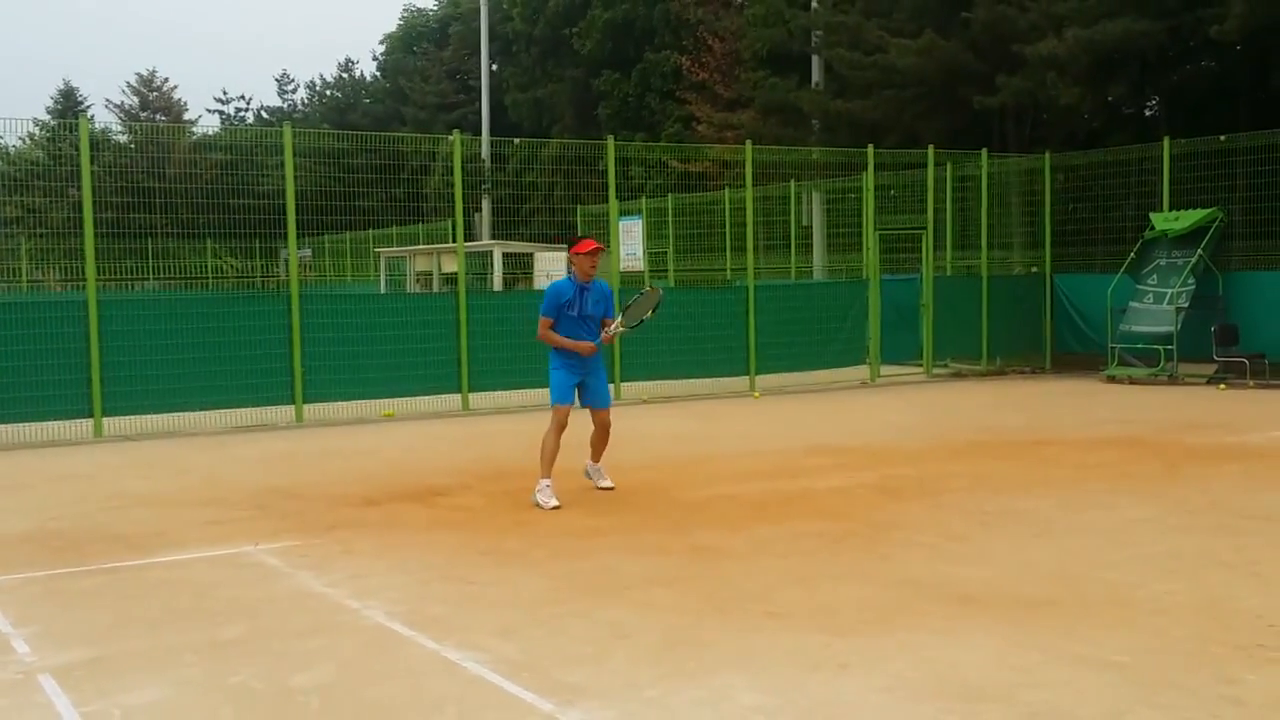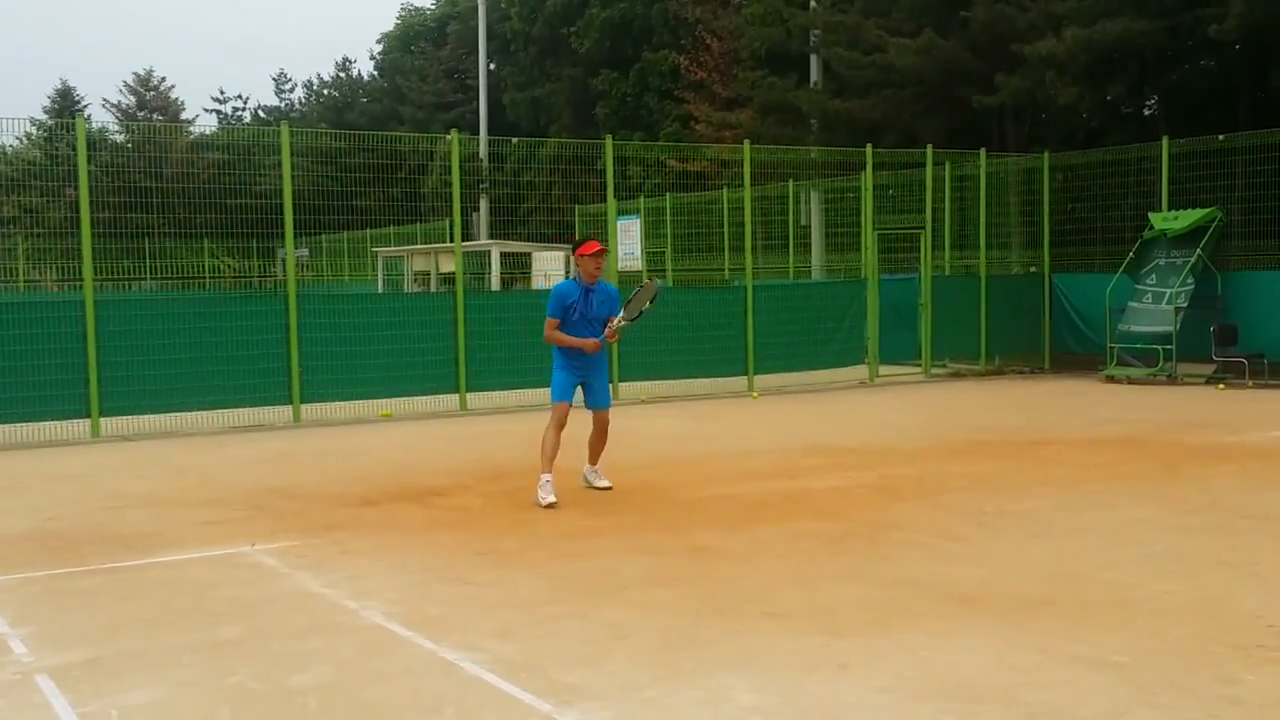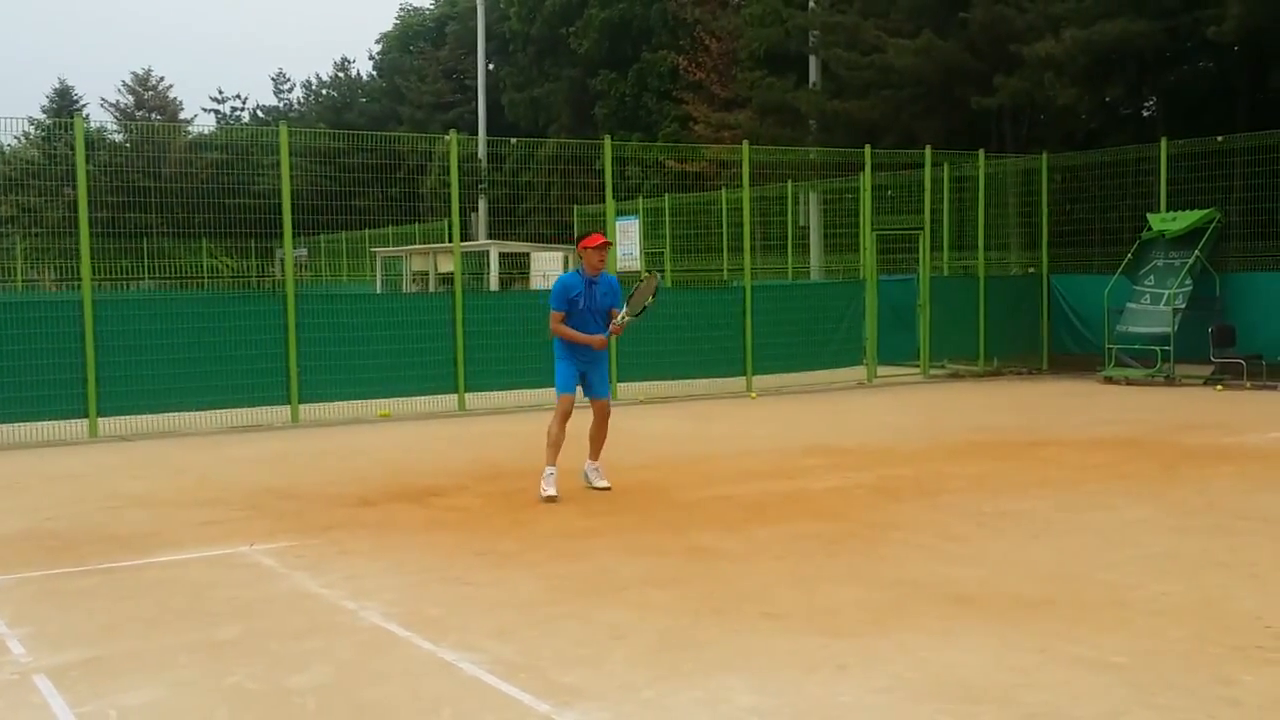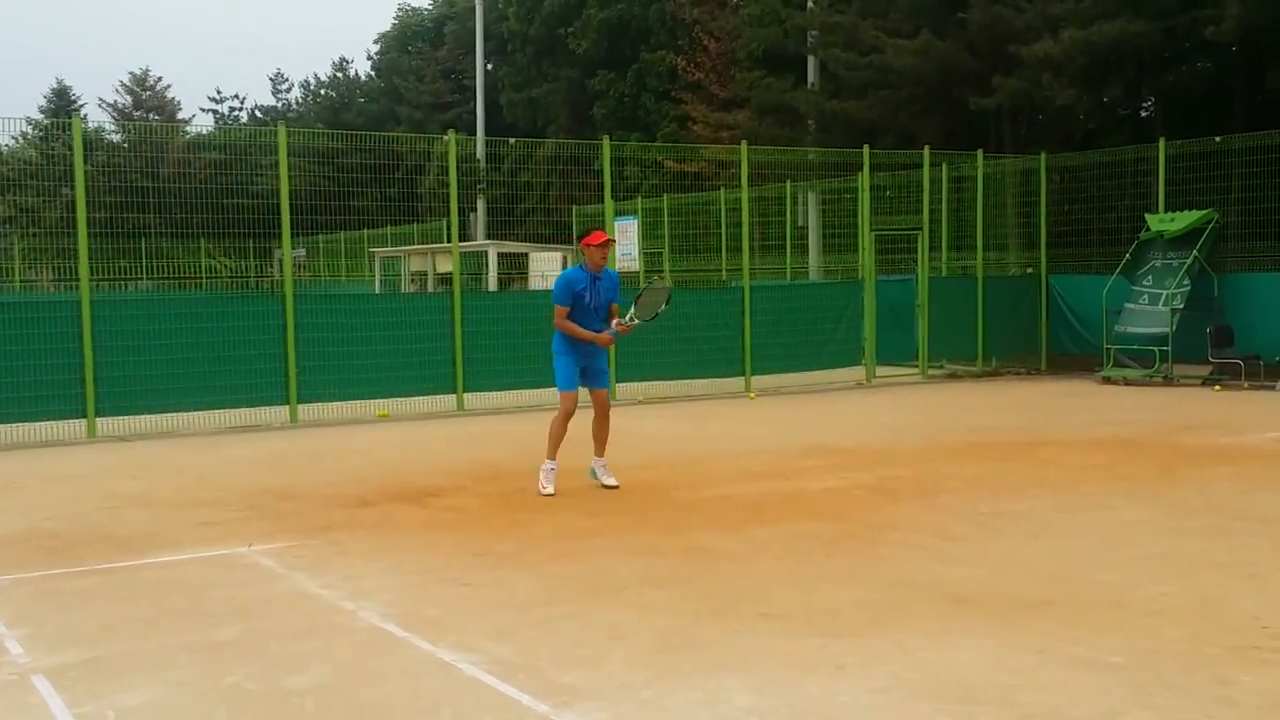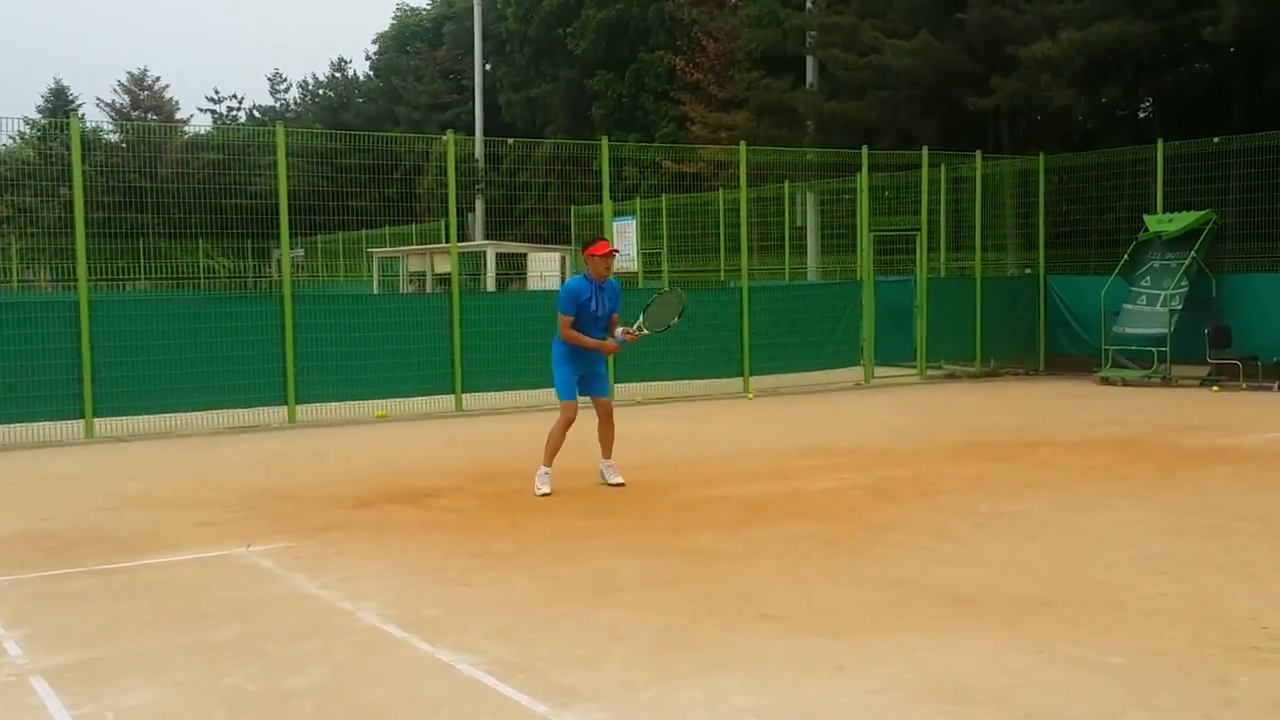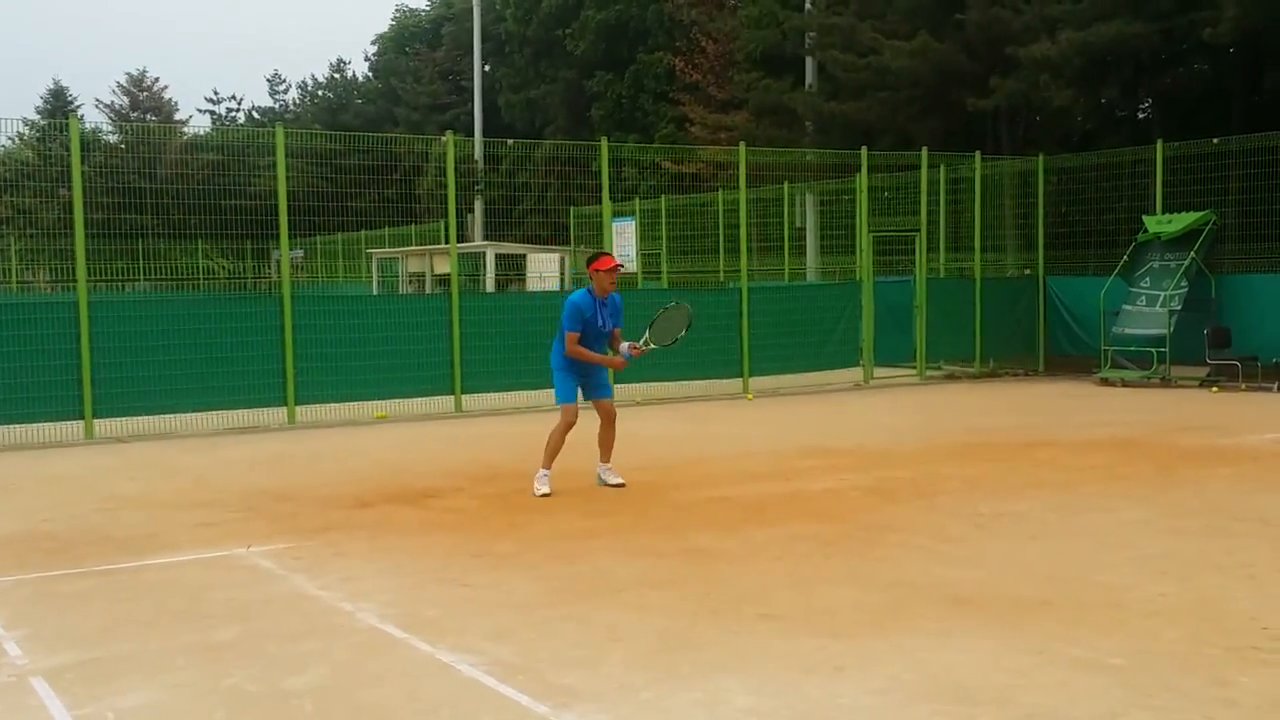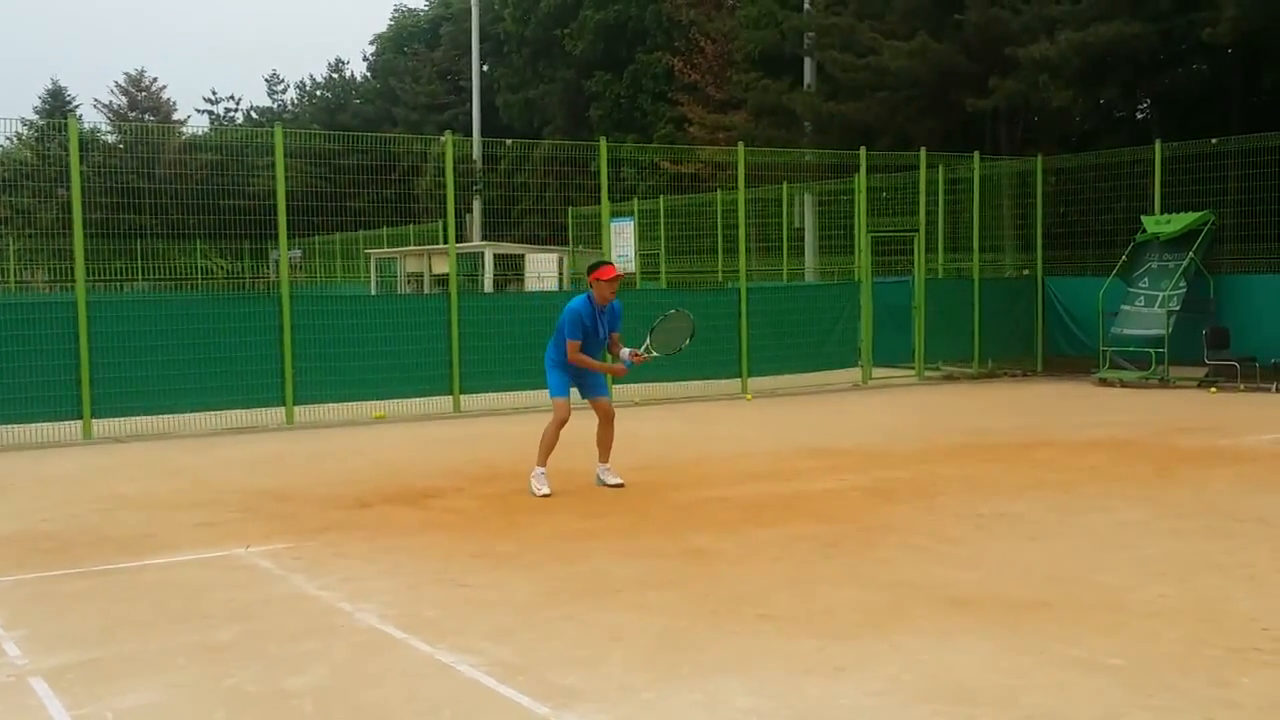
dt=0.1s
person 1, frame 1
left shoulder: (604, 290)
right shoulder: (556, 290)
left elbow: (608, 327)
right elbow: (542, 332)
left wrist: (607, 336)
right wrist: (576, 345)
left hip: (593, 365)
right hip: (564, 364)
left knee: (603, 423)
right knee: (559, 420)
left ankle: (594, 466)
right ankle: (544, 486)
person 1, frame 2
left shoulder: (610, 292)
right shoulder: (562, 291)
left elbow: (612, 327)
right elbow: (549, 333)
left wrist: (612, 333)
right wrist: (582, 343)
left hip: (597, 365)
right hip: (566, 364)
left knee: (602, 422)
right knee: (558, 418)
left ankle: (591, 470)
right ankle: (545, 483)
person 1, frame 3
left shoulder: (612, 283)
right shoulder: (565, 283)
left elbow: (615, 319)
right elbow: (555, 326)
left wrist: (616, 328)
right wrist: (589, 339)
left hip: (597, 358)
right hip: (568, 355)
left knee: (603, 412)
right knee: (563, 409)
left ankle: (592, 467)
right ankle: (549, 474)
person 1, frame 4
left shoulder: (611, 278)
right shoulder: (569, 279)
left elbow: (612, 314)
right elbow: (560, 322)
left wrist: (618, 325)
right wrist: (596, 337)
left hip: (596, 351)
right hip: (568, 351)
left knee: (603, 405)
right knee: (568, 407)
left ankle: (599, 464)
right ankle: (548, 468)
person 1, frame 5
left shoulder: (613, 287)
right shoulder: (573, 288)
left elbow: (612, 324)
right elbow: (564, 332)
left wrist: (622, 333)
right wrist: (600, 345)
left hip: (595, 359)
right hip: (567, 359)
left knee: (606, 412)
right knee: (568, 416)
left ankle: (607, 466)
right ankle: (544, 472)
person 1, frame 6
left shoulder: (615, 301)
right shoulder: (576, 302)
left elbow: (614, 339)
right elbow: (571, 348)
left wrist: (626, 349)
right wrist: (608, 361)
left hip: (594, 364)
right hip: (566, 365)
left knee: (609, 414)
right knee: (568, 419)
left ankle: (605, 469)
right ankle: (543, 474)
person 1, frame 7
left shoulder: (615, 307)
right shoulder: (576, 309)
left elbow: (613, 344)
right elbow: (573, 355)
left wrist: (627, 354)
right wrist: (609, 369)
left hip: (592, 367)
right hip: (561, 364)
left knee: (607, 413)
right knee: (561, 416)
left ankle: (604, 469)
right ankle: (539, 473)
